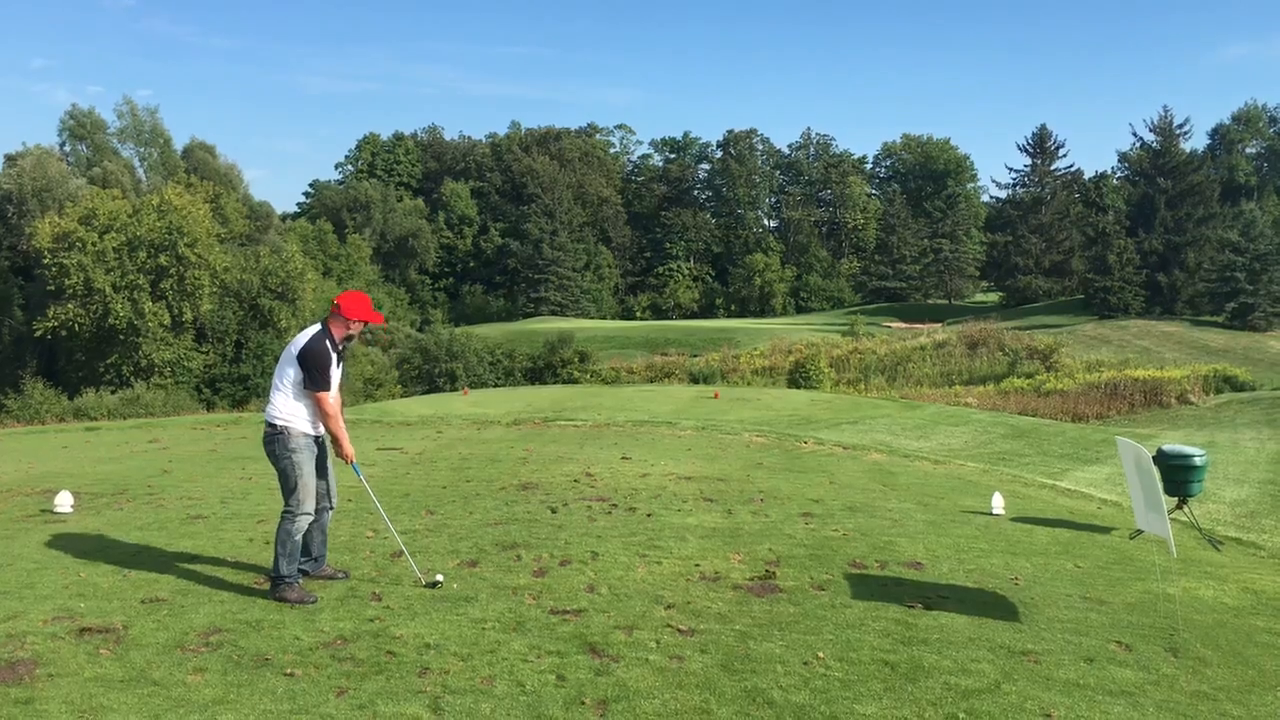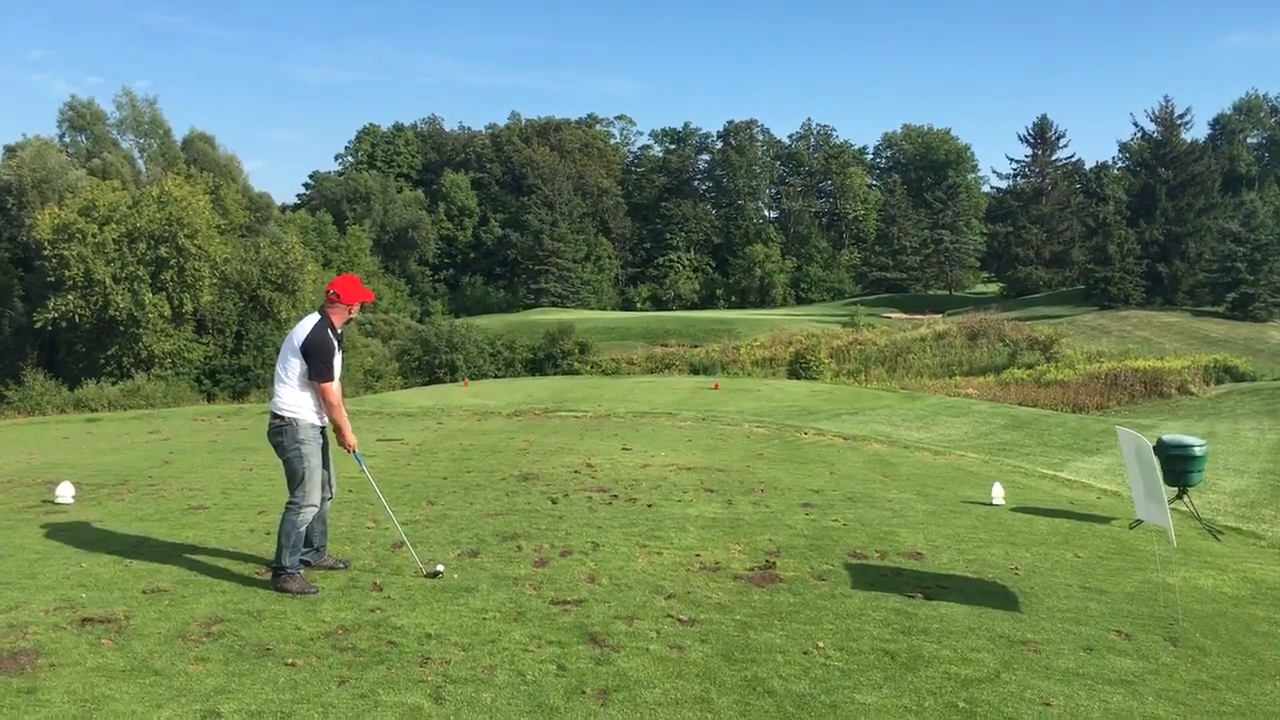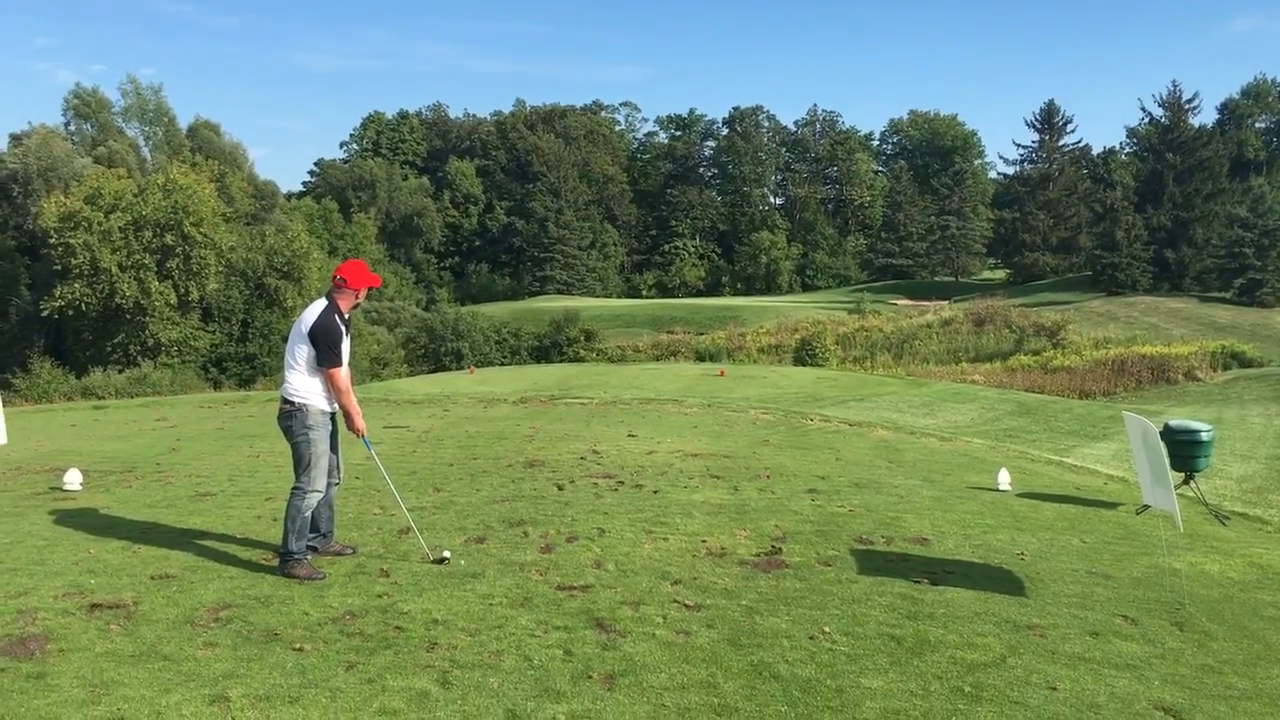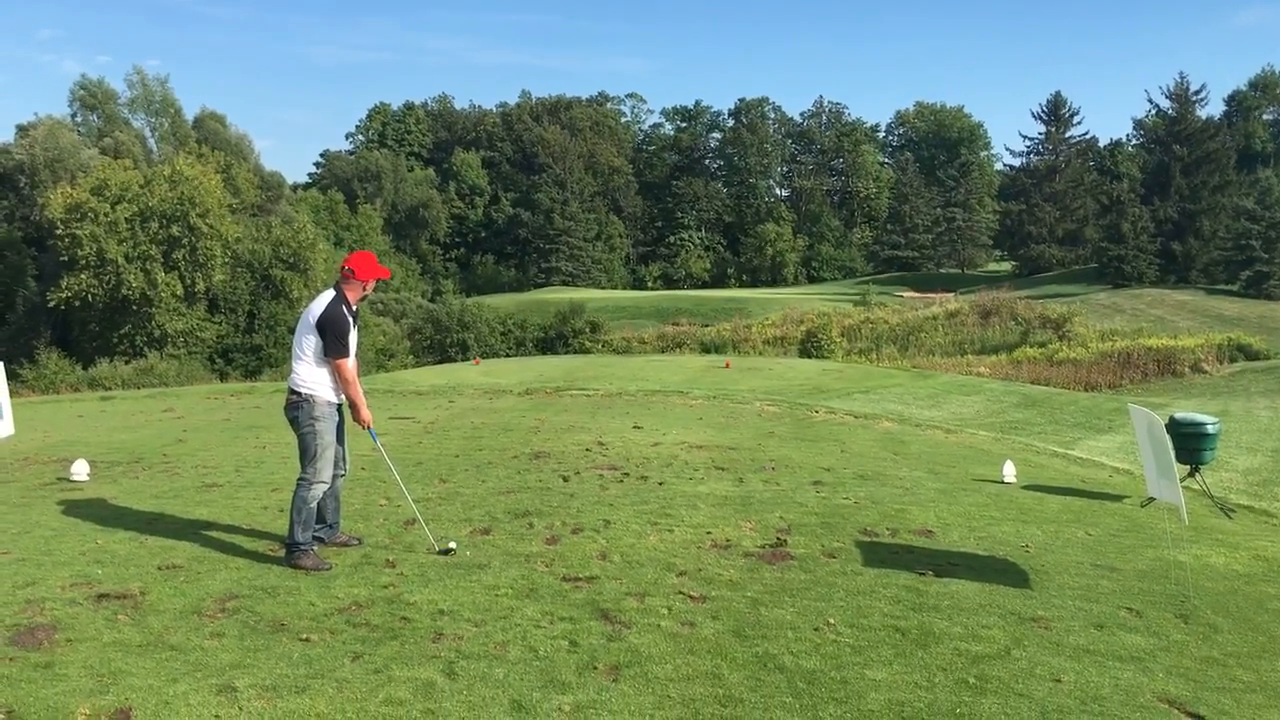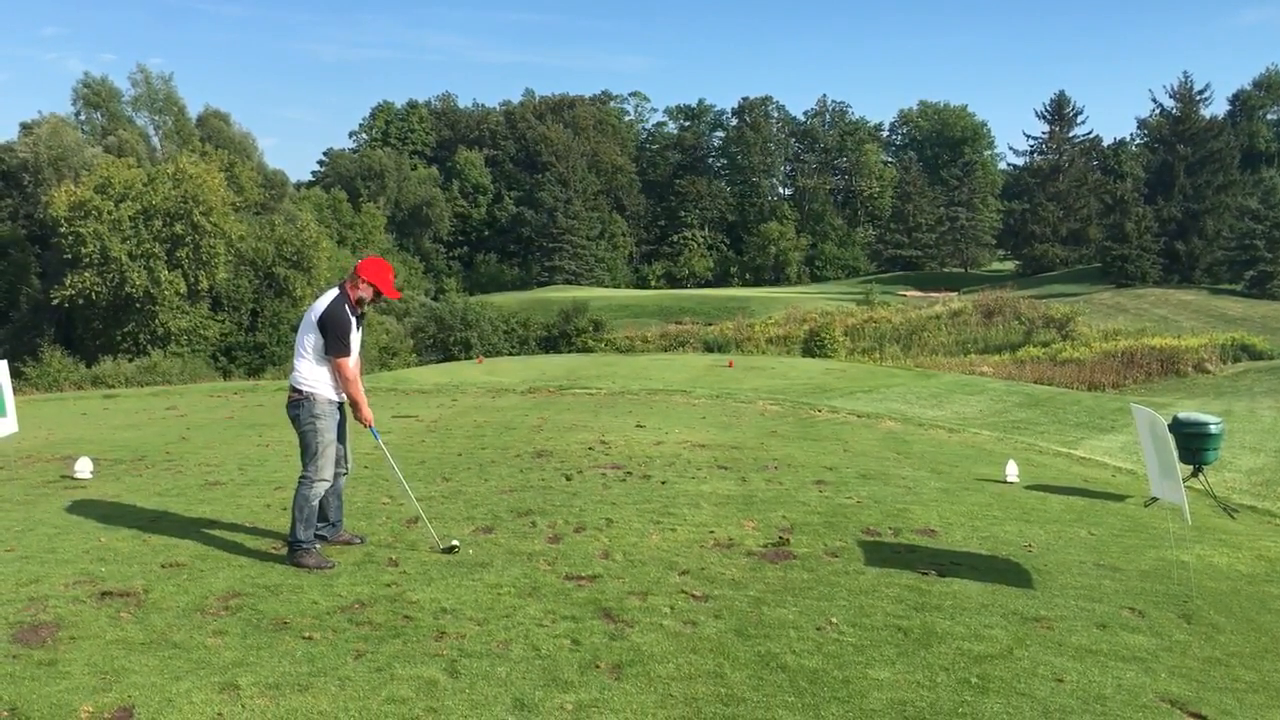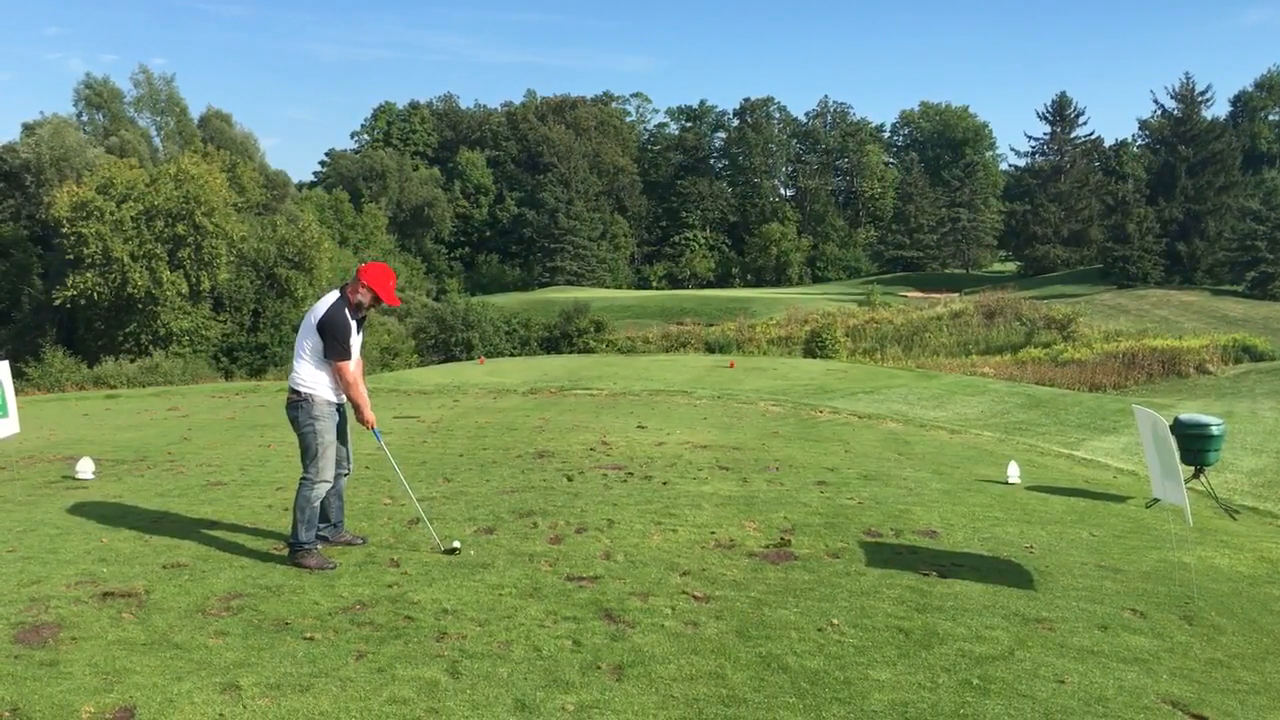
dt=0.4s
person 1, frame 1
left shoulder: (333, 344)
right shoulder: (316, 348)
left elbow: (333, 394)
right elbow: (324, 405)
left wrist: (341, 435)
right wrist: (342, 442)
left hip: (310, 434)
right hip: (289, 435)
left knee: (324, 501)
right knee: (301, 508)
left ankle: (312, 563)
right ankle: (283, 582)
person 1, frame 2
left shoulder: (326, 329)
right shoulder: (319, 338)
left elbow: (333, 384)
right elbow: (327, 394)
left wrist: (342, 424)
right wrist: (345, 430)
left hip: (311, 424)
right hip: (295, 426)
left knee: (323, 492)
right knee: (306, 500)
left ankle: (312, 554)
right ankle: (285, 572)
person 1, frame 3
left shoulder: (335, 315)
right shoulder: (326, 323)
left elbow: (342, 370)
right elbow: (336, 380)
left wrist: (352, 408)
right wrist: (354, 415)
left hip: (321, 410)
right hip: (306, 412)
left knee: (329, 478)
right knee: (311, 485)
left ankle: (320, 539)
right ankle: (292, 558)
person 1, frame 4
left shoulder: (343, 307)
right shoulder: (334, 314)
left elbow: (349, 361)
right elbow: (343, 371)
left wrist: (359, 400)
right wrist: (360, 407)
left hip: (327, 401)
right hip: (312, 403)
left knee: (335, 469)
right knee: (316, 476)
left ankle: (326, 531)
right ankle: (298, 549)
person 1, frame 5
left shoulder: (352, 307)
right shoulder: (335, 312)
left elbow: (352, 359)
right elbow: (343, 370)
left wrist: (360, 399)
right wrist: (361, 406)
left hip: (330, 400)
right hip: (313, 401)
left knee: (337, 468)
right knee: (317, 474)
left ankle: (328, 529)
right ankle: (300, 547)
person 1, frame 6
left shoulder: (354, 310)
right shoulder: (335, 316)
left elbow: (354, 358)
right elbow: (344, 374)
left wrist: (363, 399)
right wrist: (363, 408)
left hip: (331, 401)
right hip: (312, 402)
left knee: (339, 468)
right knee: (319, 475)
left ankle: (330, 529)
right ankle: (301, 547)
